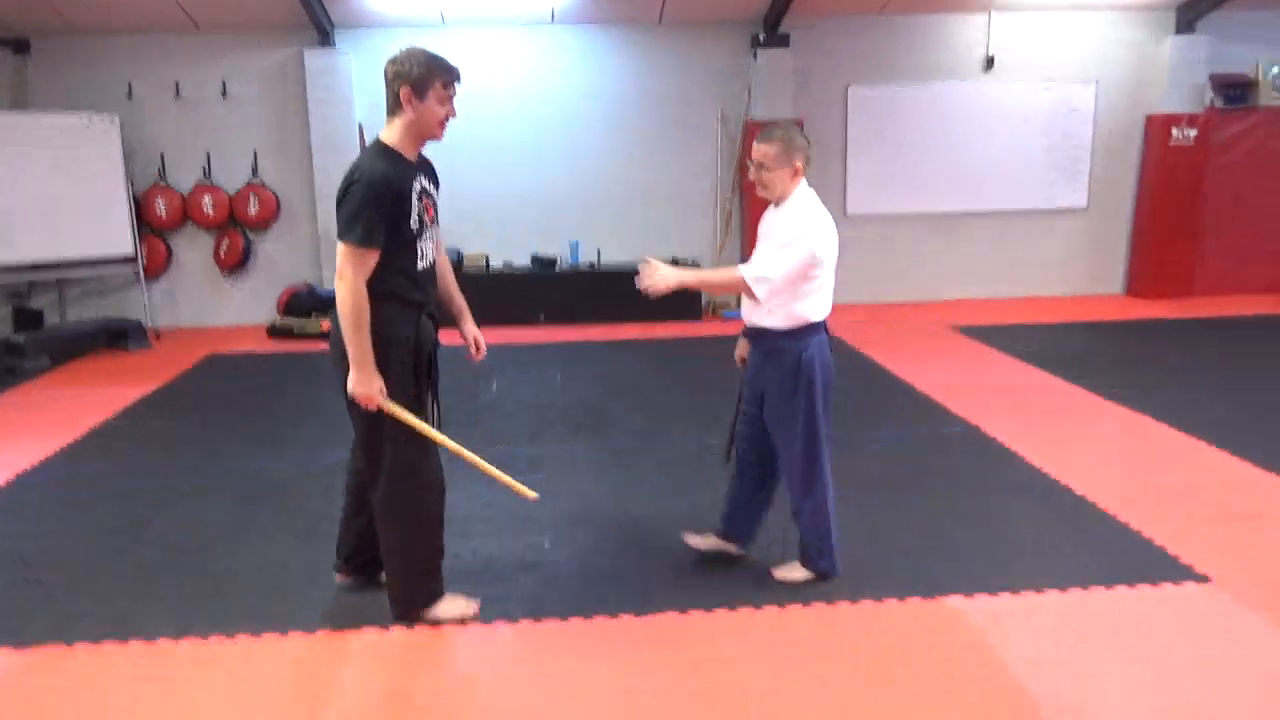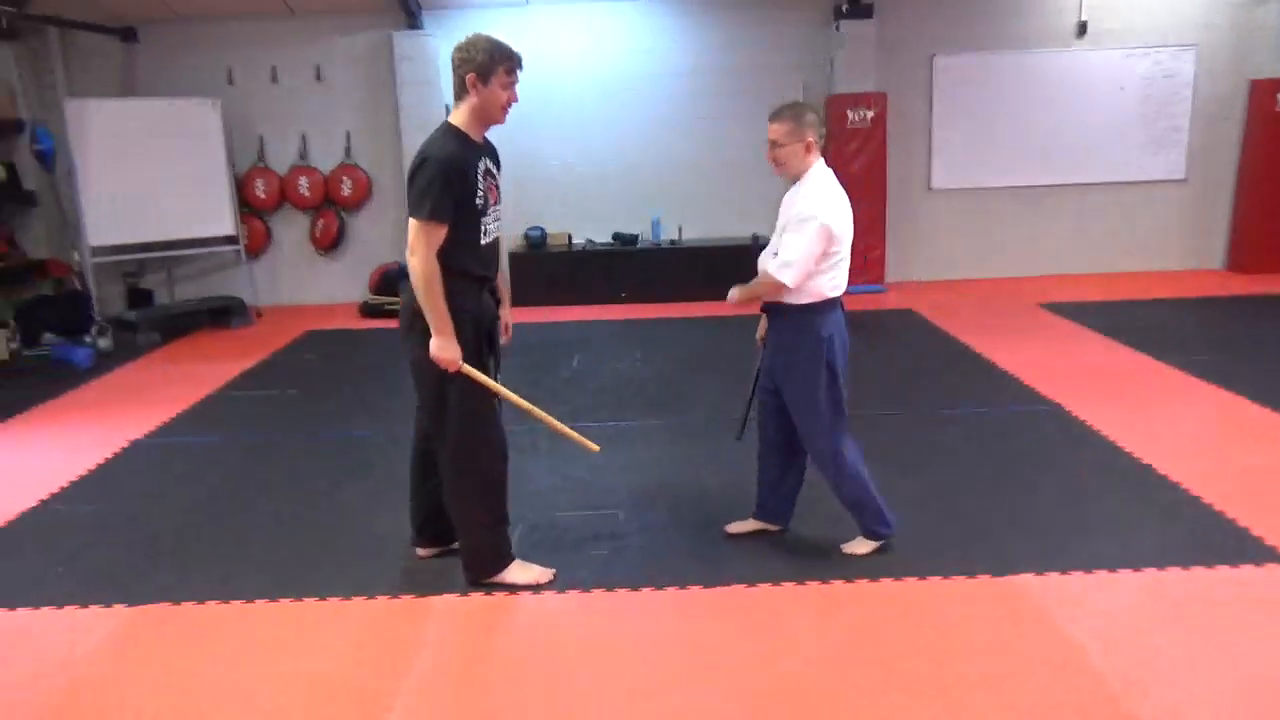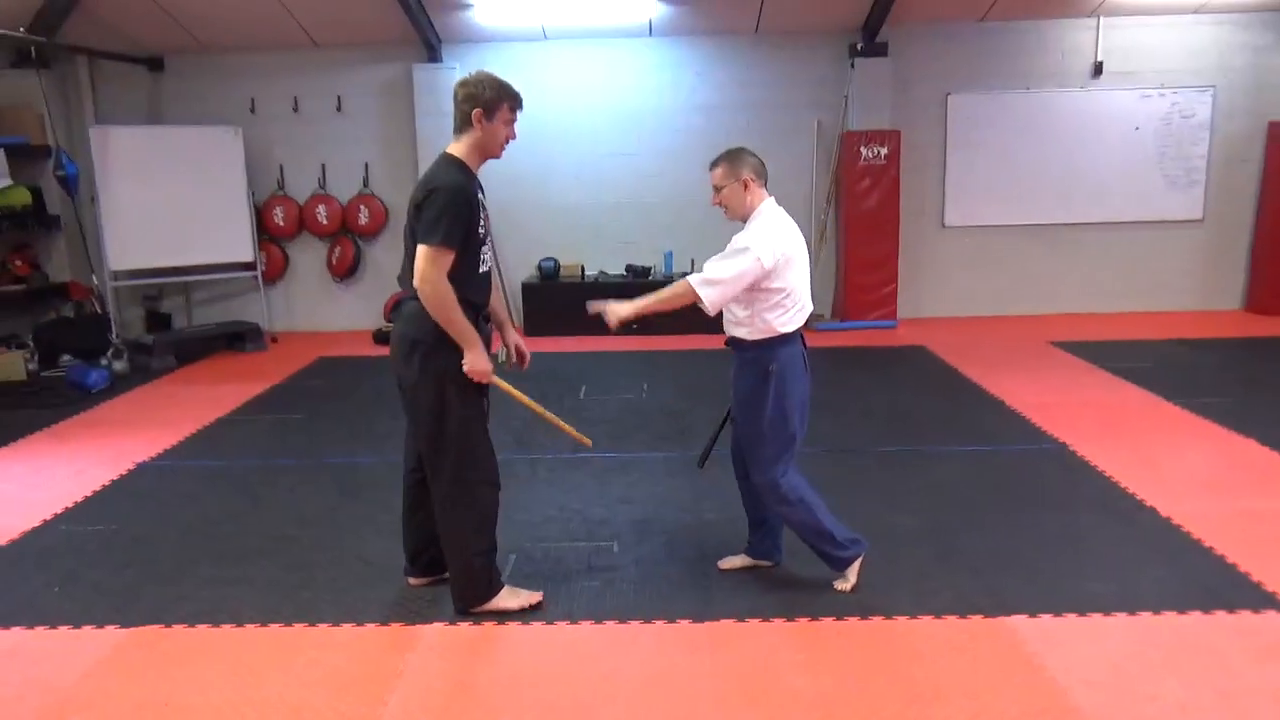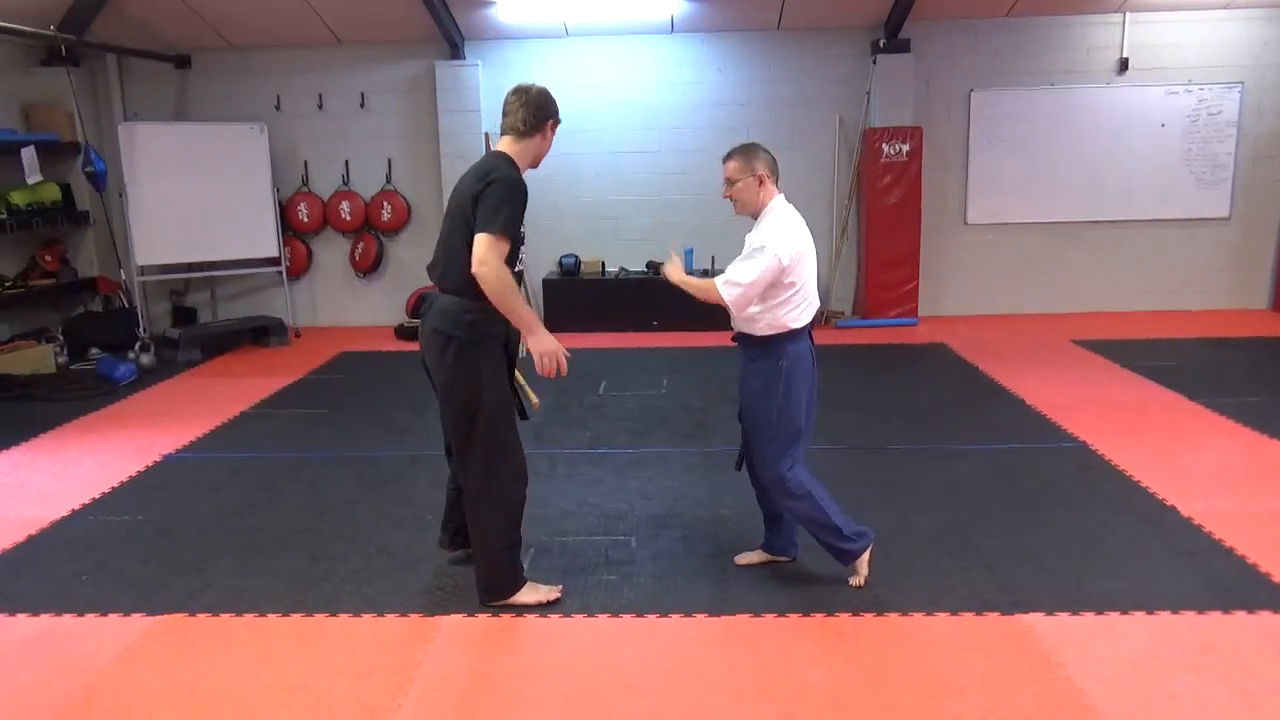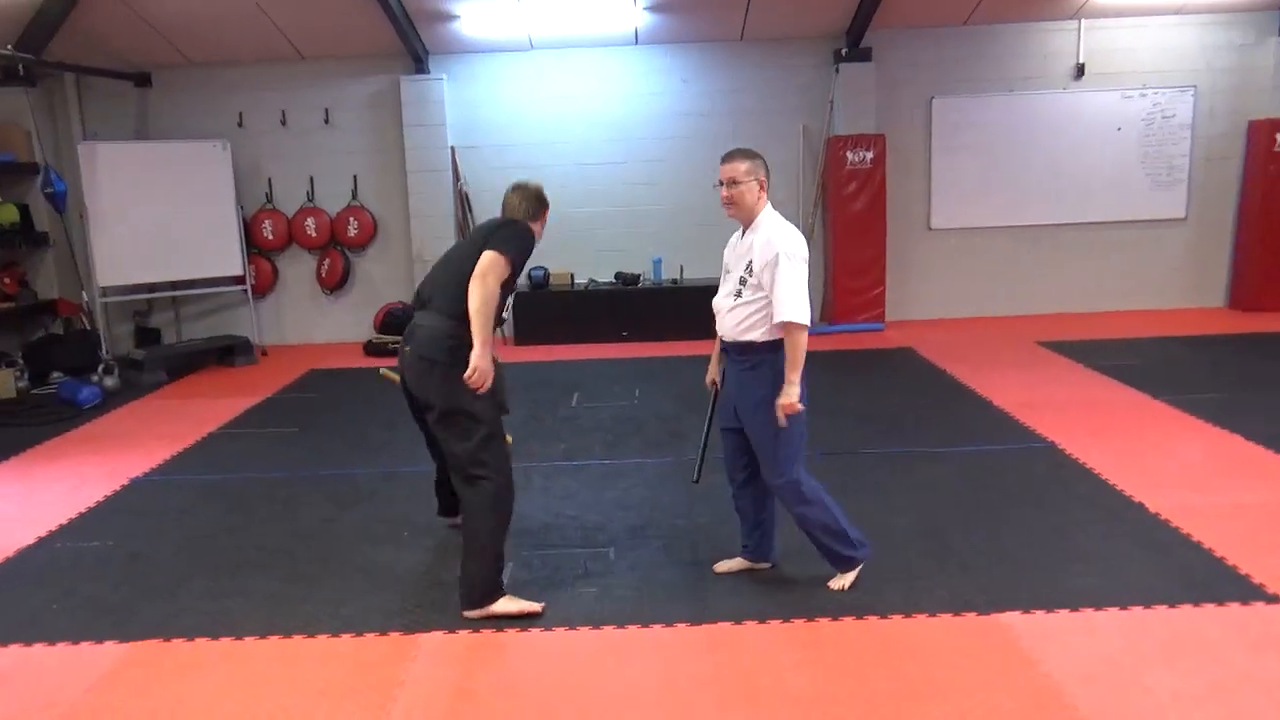
dt=0.4s
person 1, frame 1
left shoulder: (421, 169)
right shoulder: (373, 178)
right elbow: (350, 279)
left wrist: (463, 318)
right wrist: (361, 368)
left hip: (409, 333)
right hip: (381, 341)
left knee: (379, 455)
right knee: (409, 468)
left ankle: (357, 560)
right ankle: (417, 593)
person 1, frame 2
left shoulder: (485, 152)
right shoulder: (442, 158)
right elbow: (421, 252)
left wrist: (501, 303)
right wrist: (441, 333)
left hip: (471, 308)
right hip: (446, 314)
left knee: (442, 427)
right knee: (474, 436)
left ankle: (434, 532)
right ankle: (490, 558)
person 1, frame 3
left shoulder: (465, 182)
right shoulder: (450, 187)
left elbow: (479, 270)
right elbow: (428, 278)
left wrist: (505, 328)
right wrist: (472, 346)
left hip: (438, 342)
right hip: (435, 345)
left knee: (431, 457)
right knee: (467, 466)
left ankle: (426, 562)
right ankle: (479, 588)
person 1, frame 4
left shoulder: (487, 172)
right shoulder: (507, 181)
right elbow: (486, 264)
left wrist: (515, 328)
right wrist: (535, 332)
left hip: (457, 328)
right hip: (466, 334)
left knee: (474, 446)
right knee: (496, 460)
left ankle: (460, 534)
right ankle: (502, 582)
person 1, frame 5
left shoulder: (485, 233)
right shoulder: (518, 234)
right elbow: (484, 280)
right wrist: (482, 349)
left hip: (418, 351)
right hip: (444, 354)
left knee: (458, 443)
right knee: (487, 467)
left ankle: (456, 505)
right ankle: (483, 594)
person 2, frame 1
left shoulder: (806, 223)
right shoulder: (778, 212)
left elbow: (753, 280)
left wrist: (681, 277)
right wrist: (750, 336)
left hip: (797, 354)
right hip: (772, 348)
left knee: (802, 459)
right knee: (752, 446)
left ankle: (818, 557)
right ankle: (734, 534)
person 2, frame 2
left shoulder: (820, 202)
right shoulder: (801, 189)
left elbow: (782, 275)
left wrist: (743, 293)
right wrist: (770, 314)
left hip: (812, 330)
right hip: (790, 324)
left knee: (824, 437)
right knee: (775, 427)
left ankle: (876, 526)
right ankle: (771, 513)
person 2, frame 3
left shoulder: (762, 238)
right shoulder: (770, 225)
left elbow: (700, 289)
left wrist: (632, 306)
right wrist: (742, 350)
left hip: (772, 363)
right hip: (765, 356)
left knee: (772, 470)
right knee: (748, 460)
left ankle: (844, 551)
right ankle: (764, 548)
person 2, frame 4
left shoulder: (775, 235)
right shoulder: (777, 223)
left elbow: (725, 292)
left wrist: (677, 276)
left hip: (778, 358)
right hip: (770, 353)
left knee: (780, 465)
right knee: (761, 458)
left ankle: (852, 544)
right ankle: (779, 543)
person 2, frame 5
left shoulder: (780, 240)
right shoulder: (739, 240)
left elbow: (793, 319)
left wrist: (791, 385)
right wrist: (717, 361)
left hip: (769, 368)
right hip: (741, 363)
left knee: (784, 474)
right knee: (741, 467)
left ankle: (850, 553)
right ankle: (757, 551)
